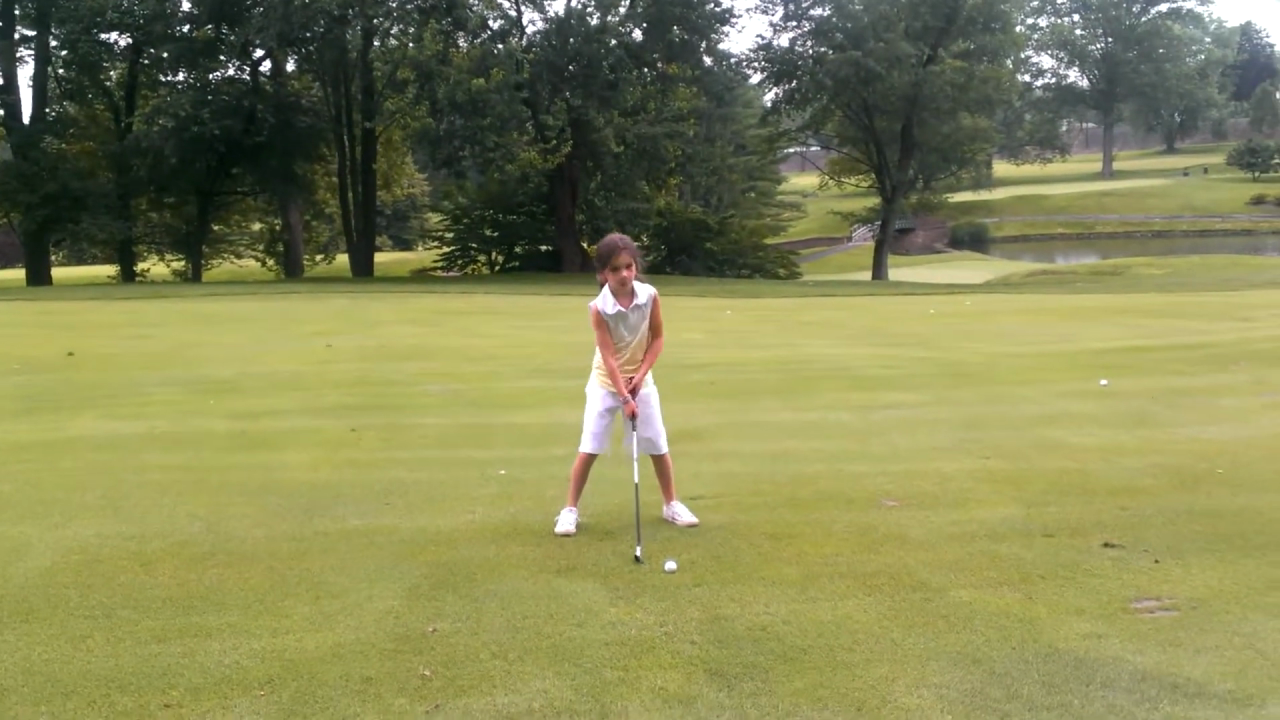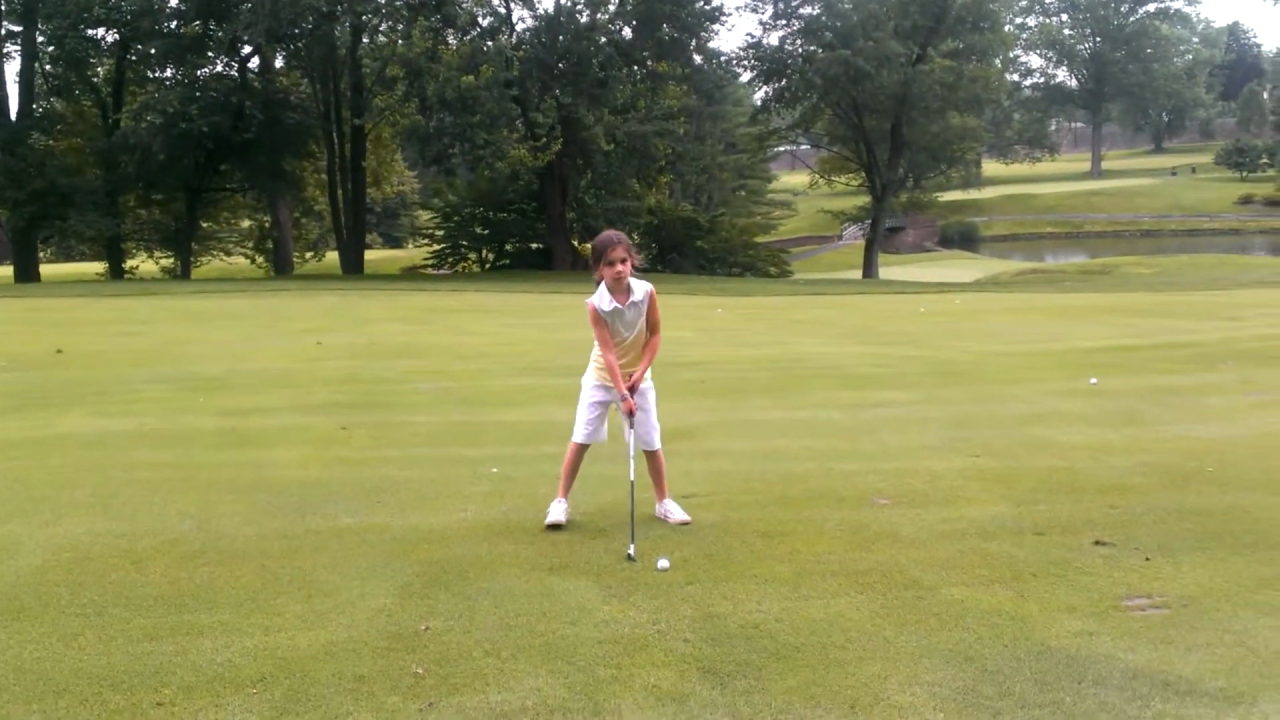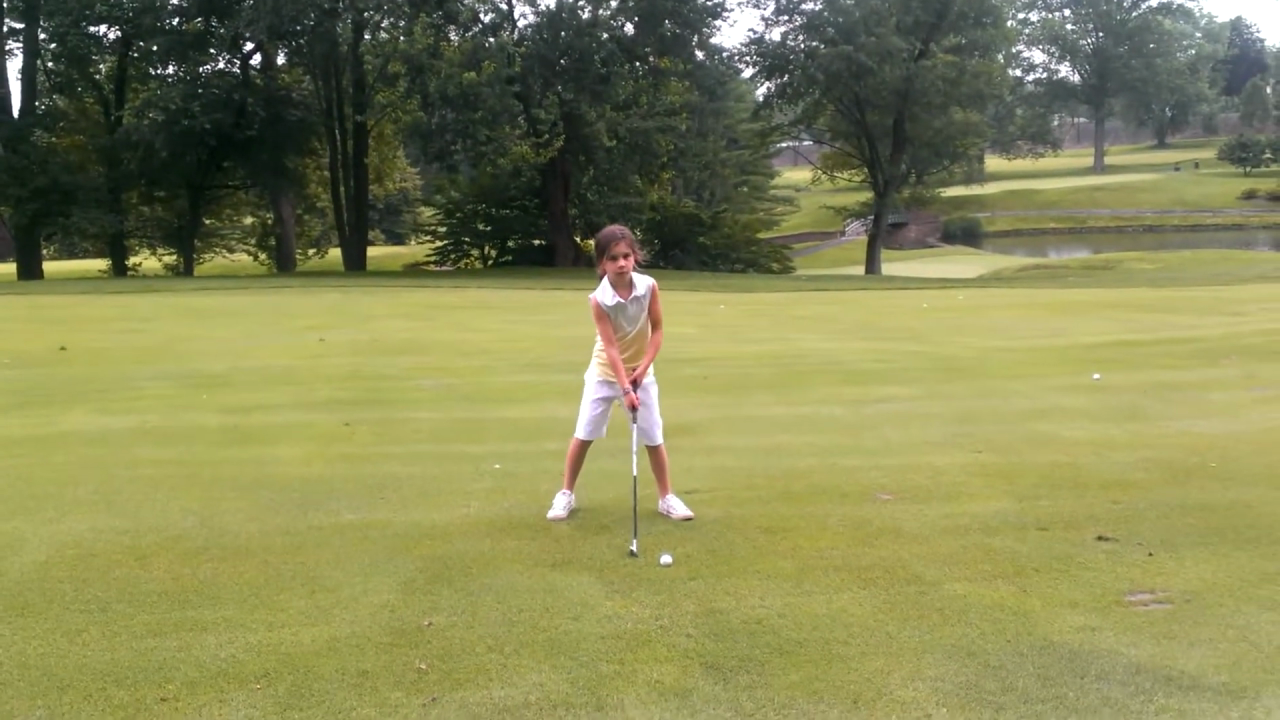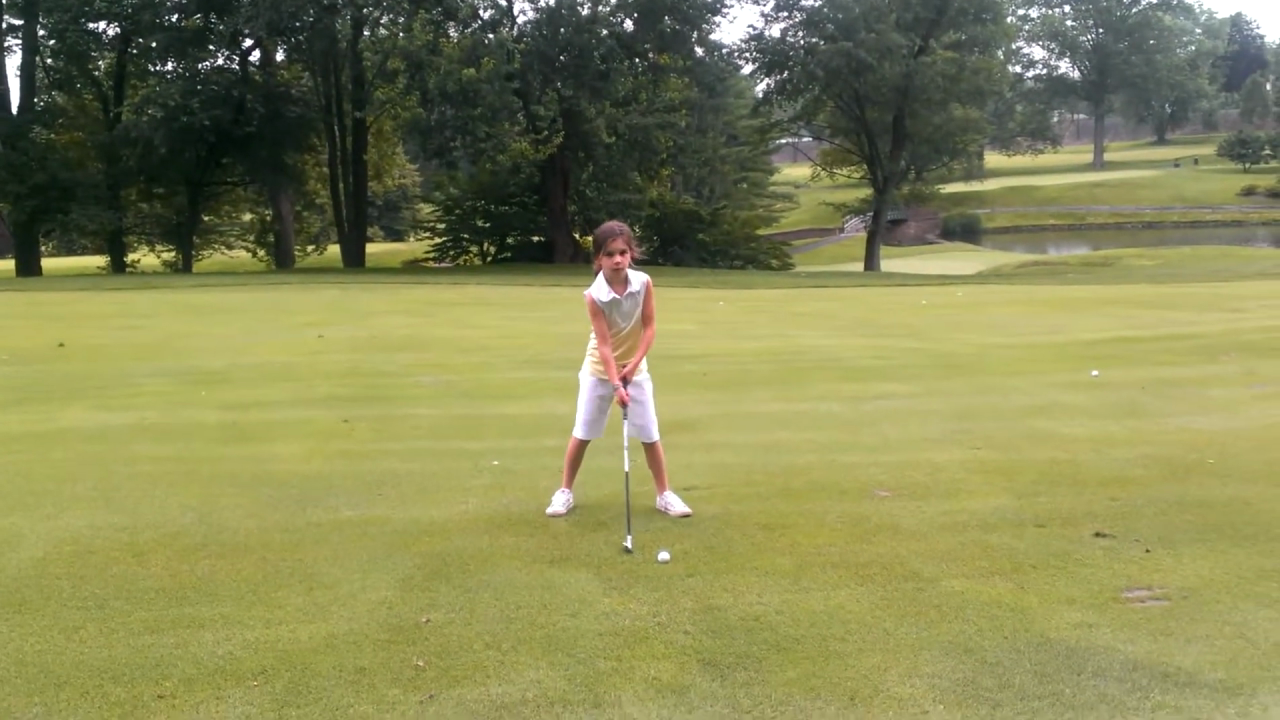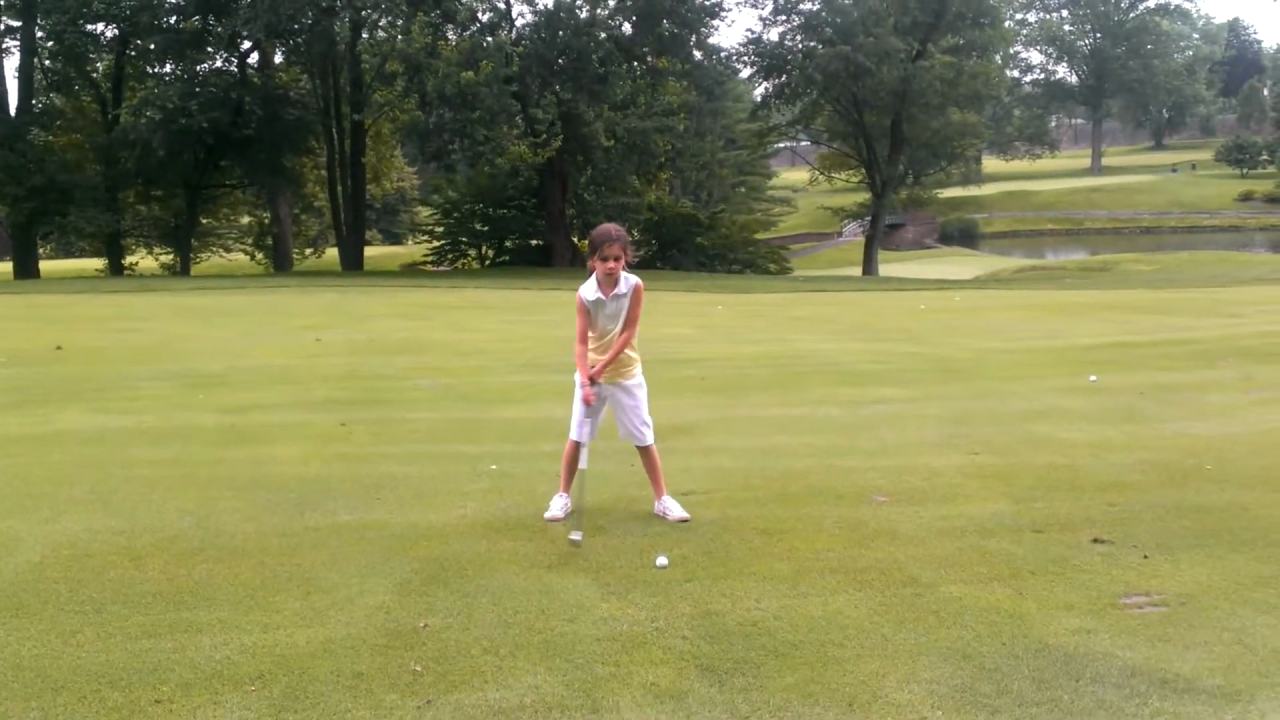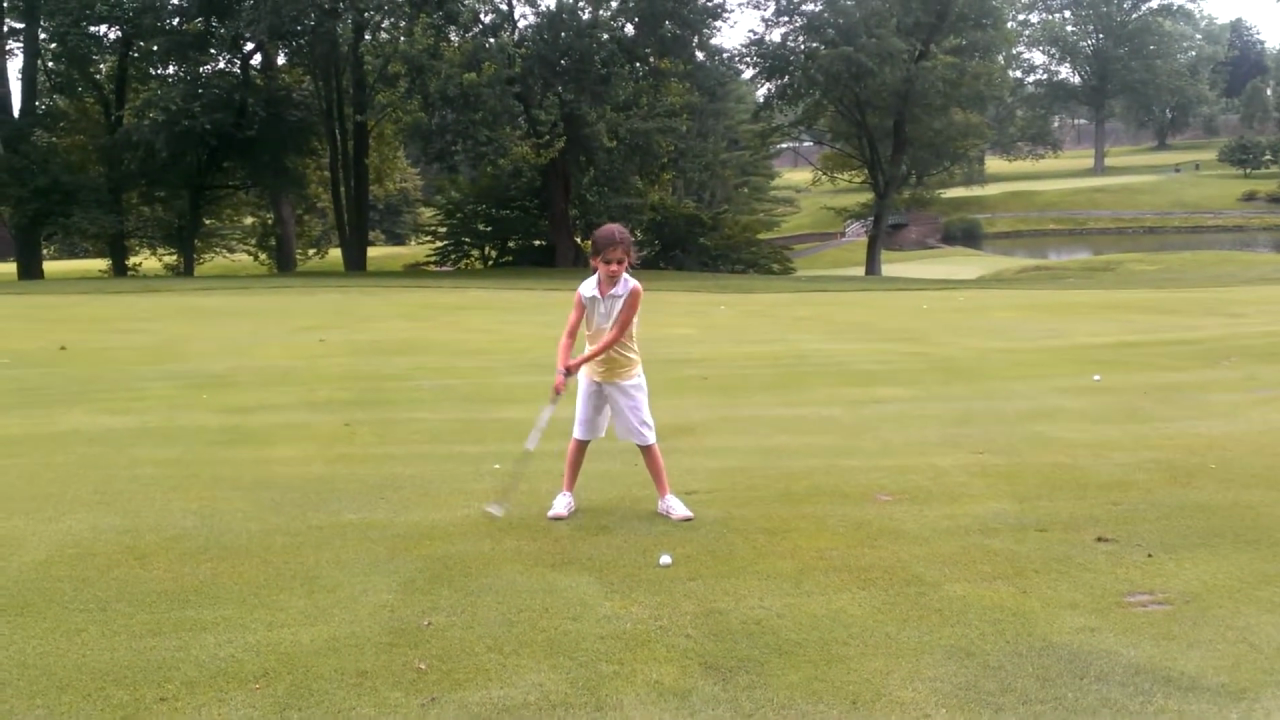
dt=0.1s
person 1, frame 1
left shoulder: (649, 295)
right shoulder: (599, 308)
left elbow: (657, 338)
right elbow: (609, 355)
left wrist: (641, 375)
right wrist: (624, 397)
left hip: (641, 383)
right hip: (606, 384)
left knee: (658, 447)
right knee: (589, 449)
left ankle: (671, 504)
right ankle: (570, 510)
person 1, frame 2
left shoulder: (646, 292)
right shoulder: (595, 305)
left elbow: (654, 335)
right elbow: (608, 351)
left wrist: (640, 373)
right wrist: (622, 393)
left hip: (637, 378)
right hip: (601, 378)
left knee: (651, 443)
right knee: (580, 439)
left ankle: (664, 502)
right ankle: (560, 501)
person 1, frame 3
left shoulder: (649, 286)
right shoulder: (598, 299)
left elbow: (657, 330)
right elbow: (611, 346)
left wrist: (643, 368)
right wrist: (624, 388)
left hip: (640, 373)
right hip: (603, 373)
left knee: (654, 438)
right knee: (583, 435)
left ankle: (666, 498)
right ankle: (566, 493)
person 1, frame 4
left shoulder: (643, 283)
right shoulder: (594, 294)
left elbow: (648, 327)
right elbow: (601, 343)
left wrist: (634, 363)
right wrist: (614, 383)
left hip: (634, 370)
right hip: (601, 371)
left knee: (649, 435)
right knee: (581, 433)
left ankle: (664, 494)
right ankle: (565, 491)
person 1, frame 5
left shoulder: (634, 286)
right shoulder: (585, 294)
left elbow: (628, 333)
right elbow: (581, 342)
left wrist: (604, 368)
right wrist: (585, 380)
left hip: (626, 374)
right hip: (591, 372)
left knee: (644, 438)
right knee: (577, 436)
left ankle: (662, 499)
right ankle: (563, 496)
person 1, frame 6
left shoulder: (632, 290)
right shoulder: (585, 291)
left elbow: (615, 335)
right elbow: (569, 334)
left wrist: (579, 360)
right wrist: (561, 368)
left hip: (626, 375)
right hip: (592, 374)
left knee: (645, 437)
right knee: (580, 435)
left ankle: (665, 498)
right ankle: (566, 494)
